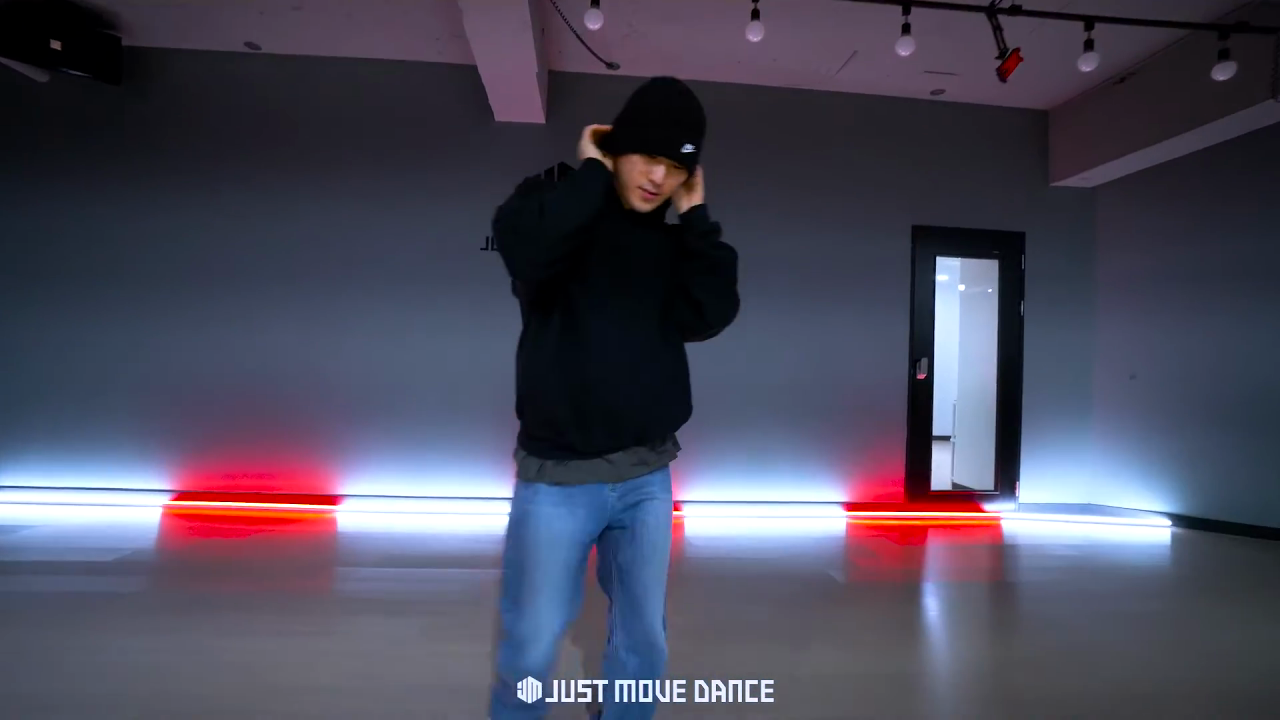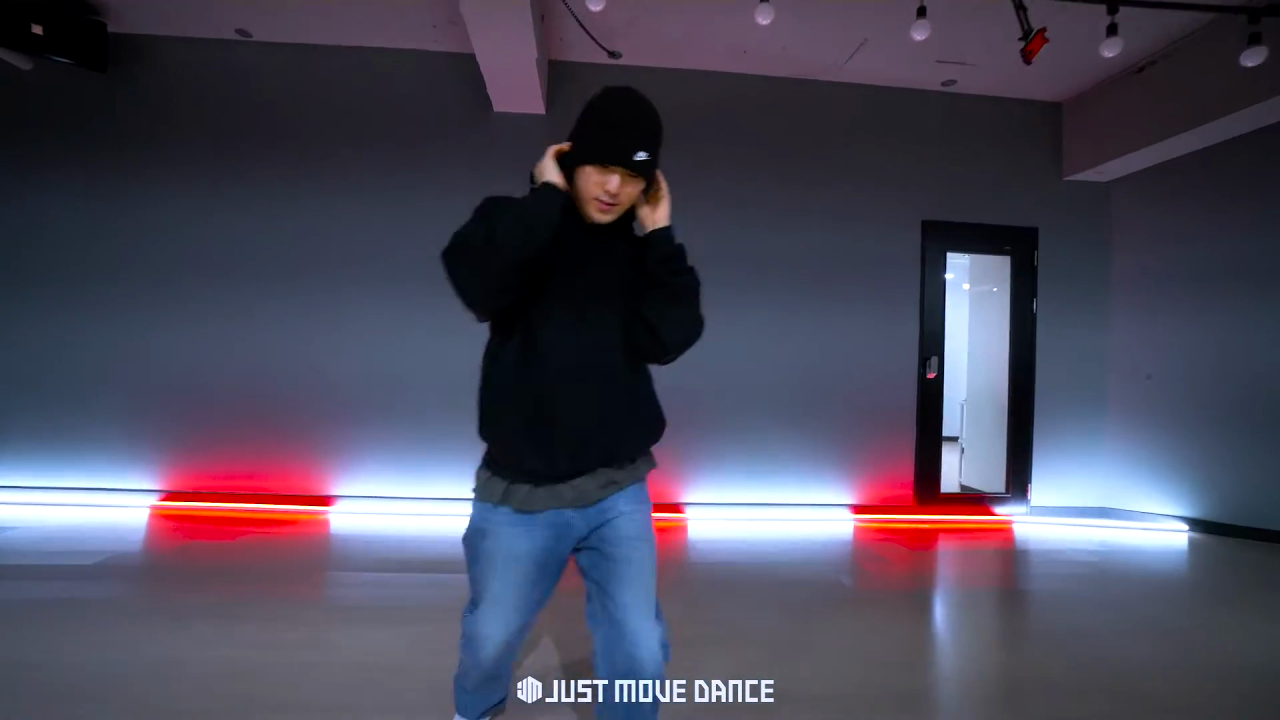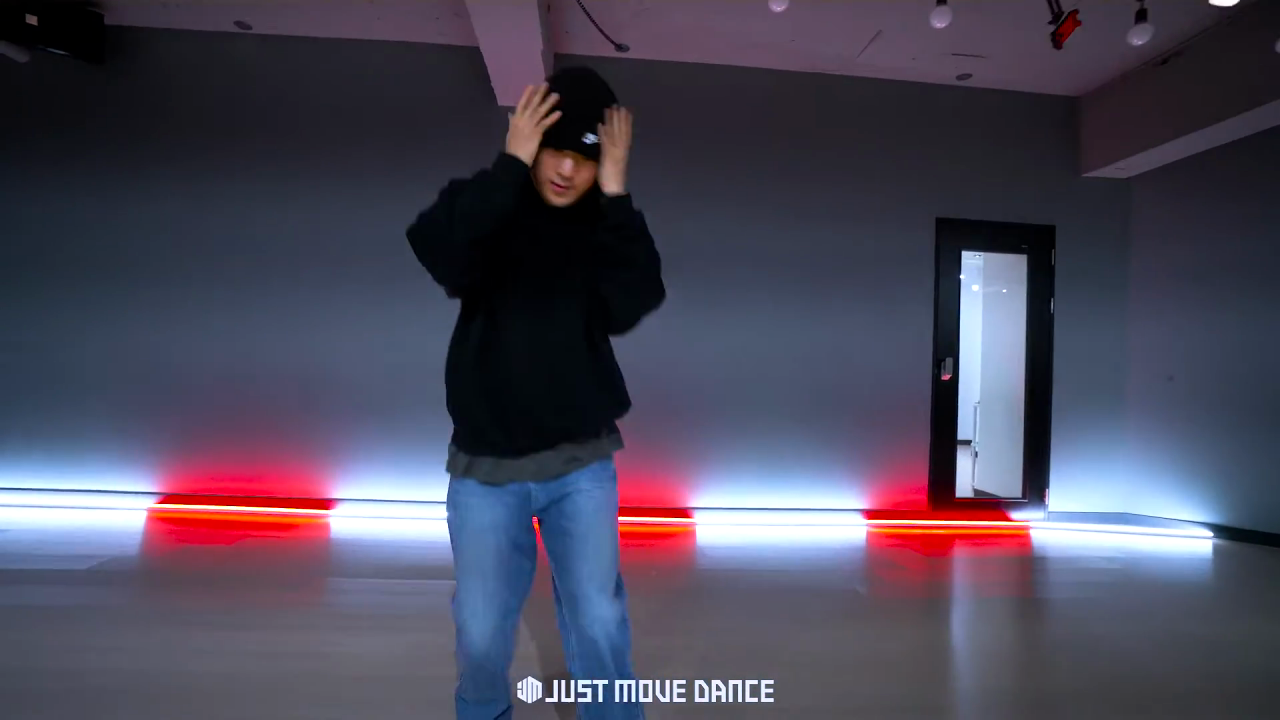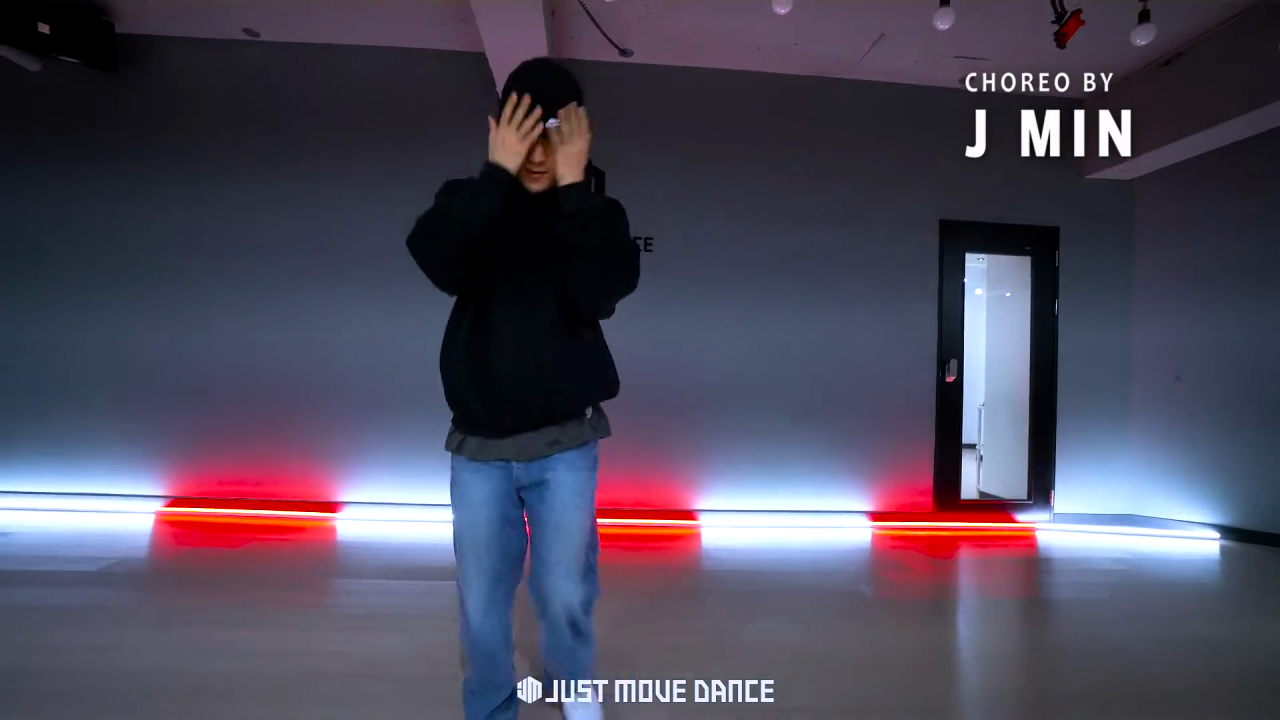
dt=0.2s
person 1, frame 1
left shoulder: (673, 245)
right shoulder: (550, 207)
left elbow: (708, 316)
right elbow: (528, 253)
left wrist: (695, 214)
right wrist: (592, 175)
left hip: (645, 471)
right hip: (556, 473)
left knee: (643, 635)
right knee: (535, 634)
person 1, frame 2
left shoulder: (639, 260)
right shoulder: (511, 228)
left elbow: (669, 340)
right elbow: (476, 284)
left wrist: (661, 233)
right wrist: (546, 196)
left hip: (617, 490)
right hip: (519, 491)
left knee: (640, 650)
right knee: (491, 637)
person 1, frame 3
left shoulder: (608, 231)
right shoulder: (483, 210)
left elbow: (625, 310)
right elbow: (443, 259)
left wrist: (616, 193)
right wrist: (510, 167)
left hip: (581, 465)
right hip: (485, 467)
left knee: (599, 622)
right knee: (481, 632)
person 1, frame 4
left shoulder: (597, 214)
right shoulder: (469, 205)
left elbow: (597, 295)
right elbow: (440, 264)
left wrist: (573, 188)
right wrist: (495, 173)
left hip: (565, 443)
right hip: (479, 445)
left knee: (562, 593)
right knee: (481, 605)
